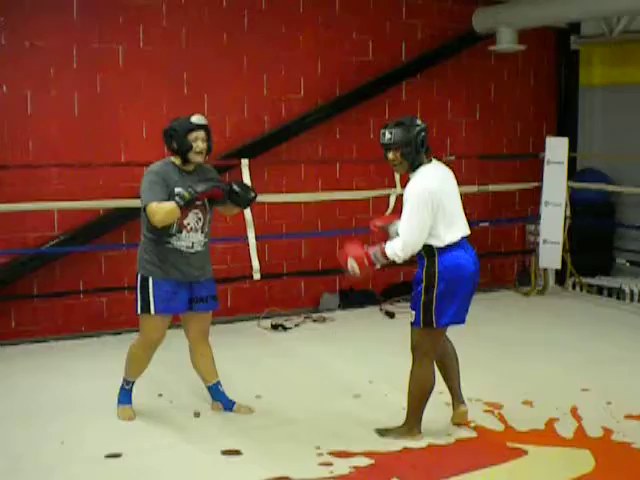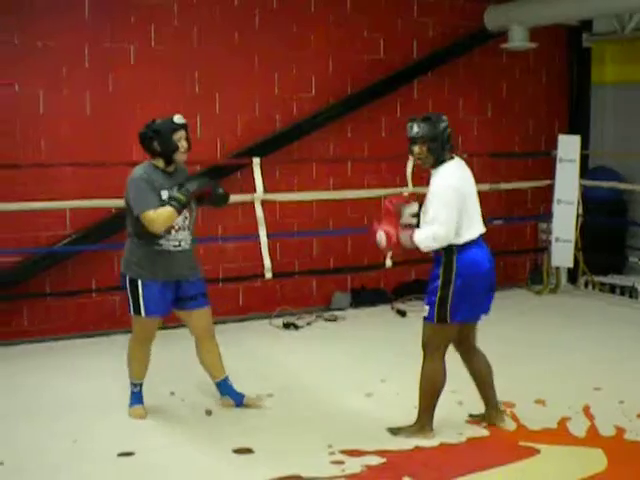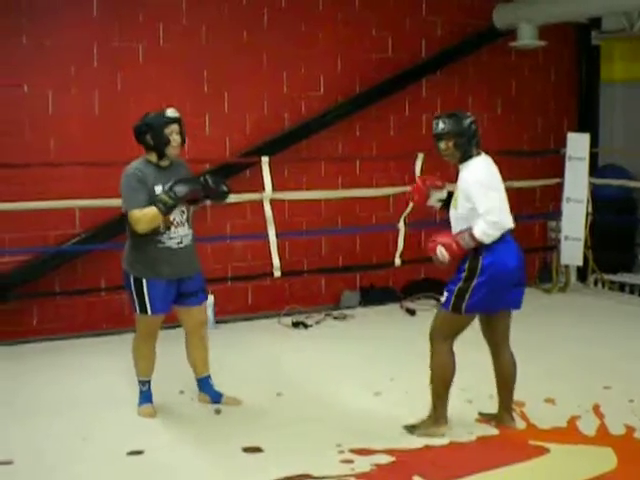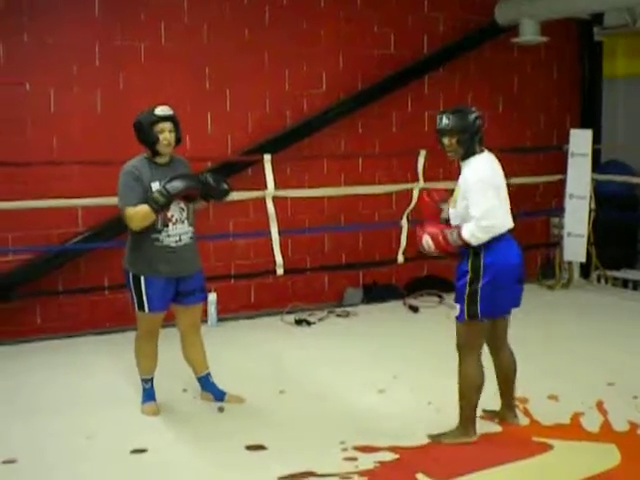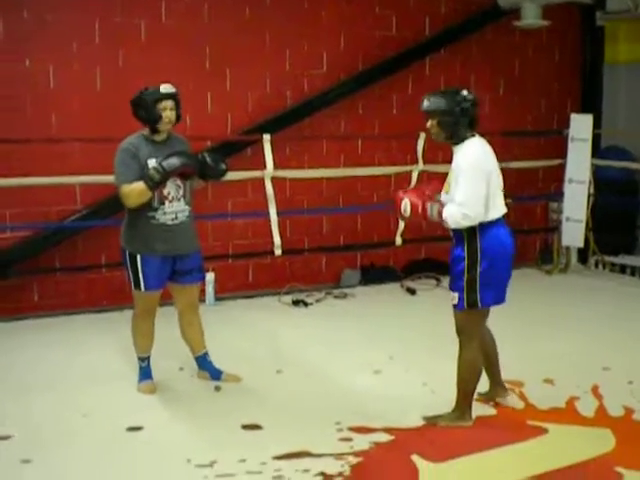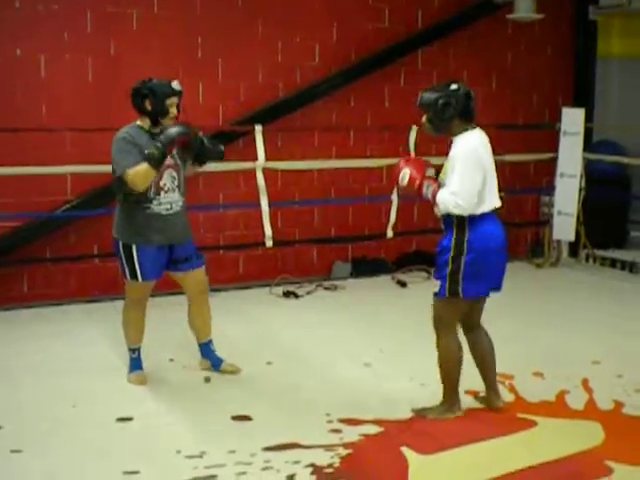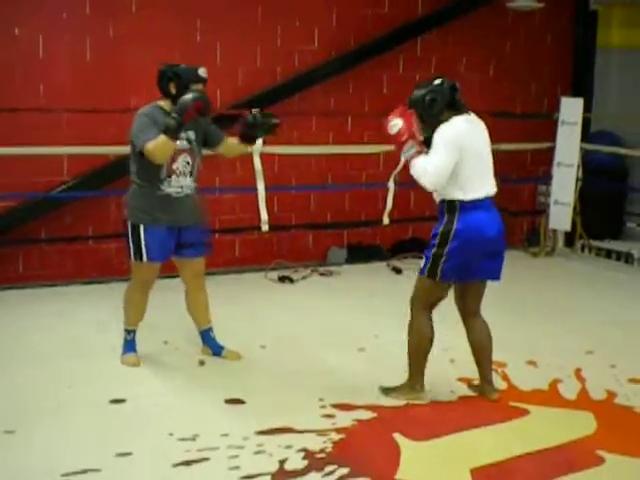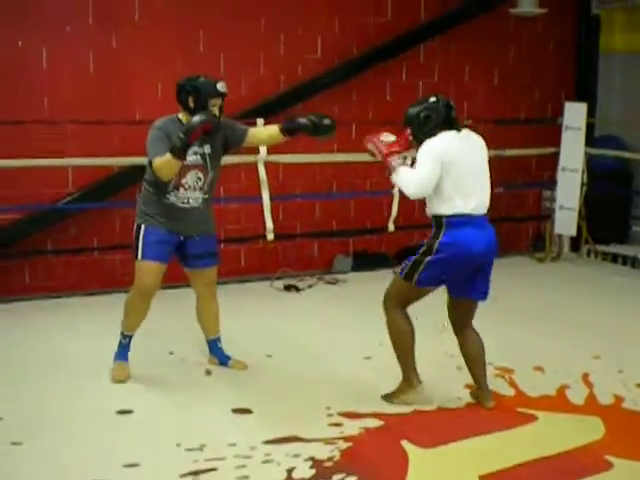
dt=0.3s
person 1, frame 1
left shoulder: (421, 185)
right shoulder: (441, 171)
left elbow: (410, 243)
left wrist: (369, 256)
right wrist: (396, 226)
left hip: (442, 267)
right hip: (463, 258)
left knee: (421, 352)
right knee: (436, 335)
left ankle: (411, 426)
right ankle: (458, 402)
person 1, frame 2
left shoulder: (444, 180)
right shoulder: (457, 168)
left elbow: (438, 235)
left wrist: (399, 234)
right wrist: (415, 212)
left hip: (458, 265)
right hip: (477, 257)
left knee: (433, 350)
right knee: (466, 344)
left ankle: (423, 424)
right ankle: (493, 410)
person 1, frame 3
left shoulder: (474, 173)
right shoulder: (480, 165)
left elbow: (494, 220)
left wrist: (459, 243)
left hip: (486, 262)
right hip: (506, 256)
left knee: (440, 336)
right knee: (498, 343)
left ankle: (437, 416)
right ankle: (505, 413)
person 1, frame 4
left shoulder: (475, 172)
right shoulder: (485, 161)
left elbow: (487, 224)
left wrist: (446, 236)
right wrist: (451, 206)
left hip: (486, 261)
right hip: (505, 254)
left knee: (468, 350)
right knee: (498, 341)
left ankle: (466, 428)
right ankle: (508, 410)
person 1, frame 5
left shoulder: (470, 157)
right shoulder: (475, 148)
left elbow: (467, 213)
left wrist: (427, 207)
right wrist: (443, 196)
left hip: (480, 246)
right hip: (492, 240)
left knee: (468, 334)
right knee: (474, 325)
left ankle: (462, 413)
right ankle: (496, 386)
person 1, frame 6
left shoulder: (467, 147)
right shoulder: (473, 139)
left elbow: (460, 202)
left wrist: (424, 186)
right wrist: (432, 177)
left hip: (468, 238)
right hip: (486, 233)
left knee: (444, 325)
right knee: (470, 322)
left ankle: (450, 404)
right ankle: (492, 394)
person 1, frame 7
left shoulder: (449, 132)
right shoulder: (475, 124)
left elbow: (431, 178)
left wrist: (408, 145)
right wrist: (421, 138)
left hip: (462, 225)
right hip: (490, 221)
left knee: (421, 305)
right knee: (470, 310)
left ankle: (415, 384)
right ankle: (487, 383)
person 1, frame 8
left shoulder: (436, 146)
right shoulder: (475, 141)
left elbow: (416, 188)
left wrist: (393, 158)
right wrist: (410, 153)
left hip: (450, 239)
right hip: (483, 237)
left knee: (393, 302)
right knee: (462, 322)
left ankle: (410, 383)
right ankle: (483, 392)
person 2, frame 1
left shoulder: (206, 173)
right shoulder: (158, 173)
left elbow: (225, 207)
right elbow: (157, 216)
left wrist: (239, 196)
right wrist: (192, 193)
left hip: (198, 271)
right hip: (160, 271)
left knee: (200, 336)
right knee: (151, 337)
left ankle: (219, 397)
right ankle: (125, 392)
person 2, frame 2
left shoulder: (181, 172)
right shoulder: (141, 178)
right elbow: (155, 223)
left wrist: (207, 196)
right wrist: (186, 193)
left hip: (185, 270)
right hip: (147, 272)
left knee: (205, 330)
right knee: (143, 336)
left ankle: (228, 393)
right ankle: (135, 394)
person 2, frame 3
left shoulder: (181, 167)
right shoulder: (136, 174)
right elbow: (140, 222)
left wrist: (206, 192)
right wrist: (172, 196)
left hip: (186, 266)
right hip: (150, 270)
left knee: (197, 327)
right knee: (147, 332)
left ankle: (206, 389)
right ankle: (144, 393)
person 2, frame 4
left shoulder: (181, 165)
right shoulder: (134, 171)
right elbow: (134, 220)
left wrist: (206, 192)
right wrist: (165, 194)
left hip: (187, 264)
right hip: (149, 268)
left knee: (191, 327)
right knee: (148, 330)
left ankle: (208, 388)
right ankle: (148, 391)
person 2, frame 5
left shoulder: (180, 143)
right shoulder: (131, 148)
right elbow: (130, 197)
left wrist: (205, 171)
right wrist: (162, 171)
left hip: (184, 243)
right hip: (146, 246)
left knee: (189, 306)
right knee: (146, 308)
left ankle: (205, 366)
right ankle: (144, 370)
person 2, frame 6
left shoulder: (172, 133)
right shoulder: (127, 138)
left elbow: (183, 171)
right elbow: (137, 181)
left wrist: (201, 155)
right wrist: (161, 148)
left hip: (177, 232)
right hip: (140, 235)
left knee: (199, 288)
right knee: (137, 298)
left ankle: (208, 355)
right ankle: (135, 361)
person 2, frame 7
left shoulder: (197, 120)
right shoulder: (147, 117)
left elbow: (228, 147)
right elbow: (156, 154)
left wrist: (251, 131)
right wrist: (176, 120)
left hip: (188, 215)
right hip: (149, 216)
left knee: (195, 277)
right knee: (143, 281)
left ankle: (209, 342)
right ankle: (129, 341)
person 2, frame 8
left shoulder: (220, 129)
right shoulder: (162, 129)
left elbow: (260, 135)
right elbow: (163, 171)
left wrist: (297, 126)
right wrist: (184, 140)
left hip: (198, 225)
right hip: (157, 221)
left knee: (207, 287)
right knee: (145, 286)
left ankle: (216, 351)
right ankle: (123, 350)
